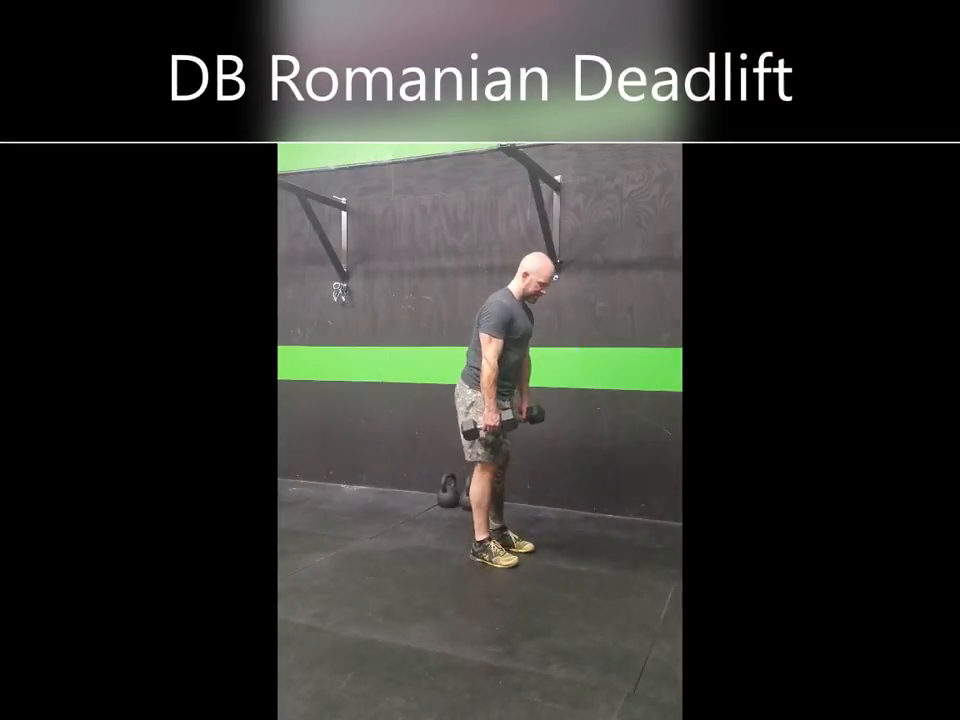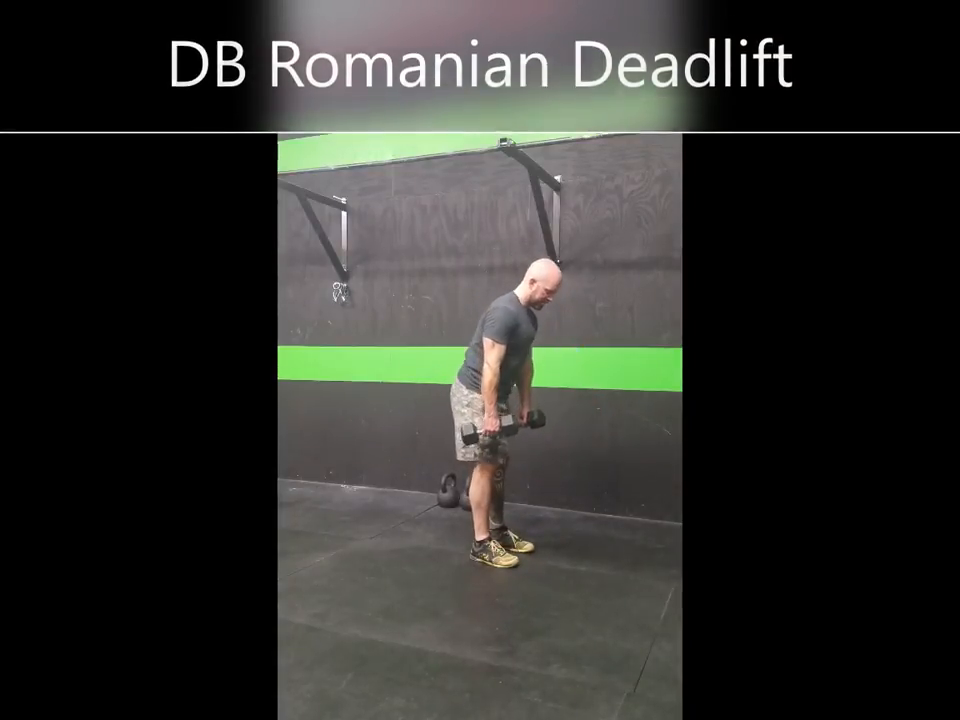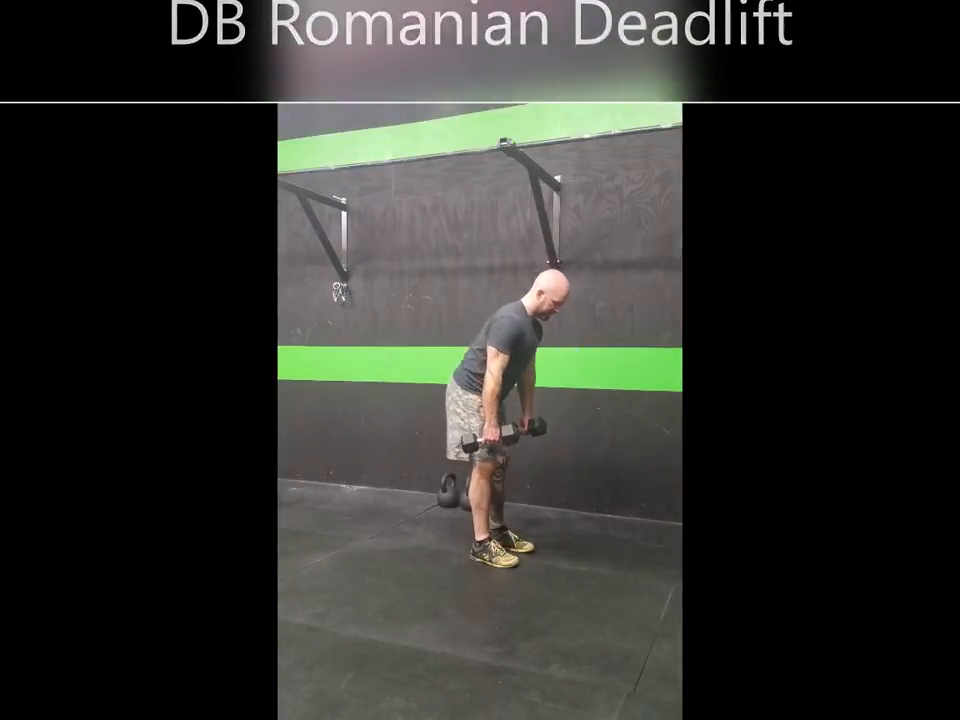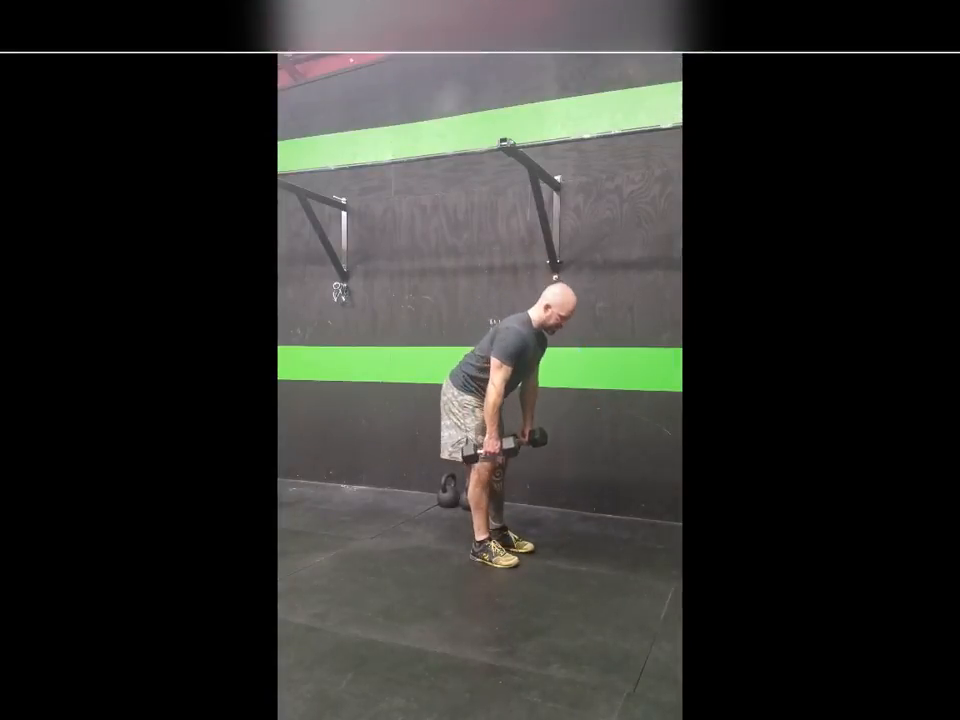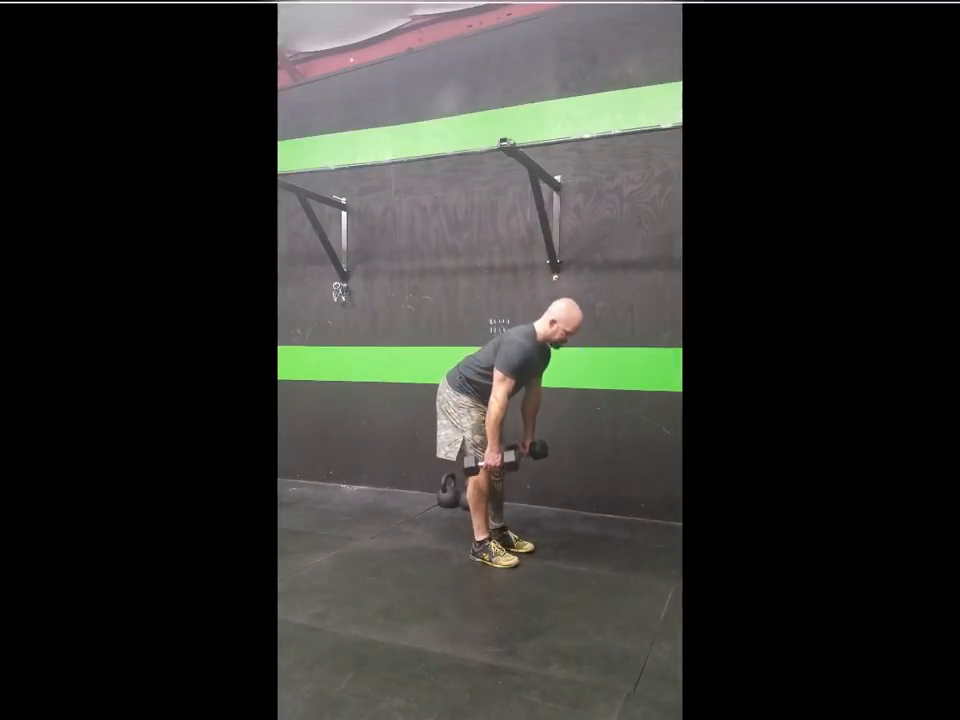
dt=0.1s
person 1, frame 1
left shoulder: (524, 311)
right shoulder: (499, 306)
left elbow: (523, 359)
right elbow: (489, 361)
left wrist: (524, 399)
right wrist: (489, 409)
left hip: (502, 395)
right hip: (477, 394)
left knee: (500, 463)
right knee: (485, 465)
left ankle: (498, 530)
right ankle: (481, 543)
person 1, frame 2
left shoulder: (529, 316)
right shoulder: (503, 311)
left elbow: (525, 363)
right elbow: (490, 366)
left wrist: (525, 403)
right wrist: (490, 414)
left hip: (497, 396)
right hip: (474, 394)
left knee: (499, 463)
right knee: (485, 465)
left ankle: (499, 530)
right ankle: (481, 543)
person 1, frame 3
left shoulder: (534, 326)
right shoulder: (510, 321)
left elbow: (527, 371)
right elbow: (493, 374)
left wrist: (527, 412)
right wrist: (490, 424)
left hip: (489, 396)
right hip: (468, 393)
left knee: (499, 463)
right knee: (484, 464)
left ankle: (498, 531)
right ankle: (482, 544)
person 1, frame 4
left shoulder: (538, 338)
right shoulder: (514, 332)
left elbow: (530, 382)
right elbow: (496, 385)
left wrist: (528, 423)
right wrist: (491, 436)
left hip: (484, 399)
right hip: (464, 394)
left knee: (498, 464)
right knee: (484, 466)
left ankle: (498, 531)
right ankle: (482, 544)
person 1, frame 5
left shoulder: (541, 351)
right shoulder: (518, 345)
left elbow: (532, 394)
right elbow: (499, 396)
left wrist: (528, 435)
right wrist: (492, 449)
left hip: (478, 397)
right hip: (458, 394)
left knee: (497, 467)
right knee: (483, 467)
left ankle: (498, 531)
right ankle: (481, 544)
